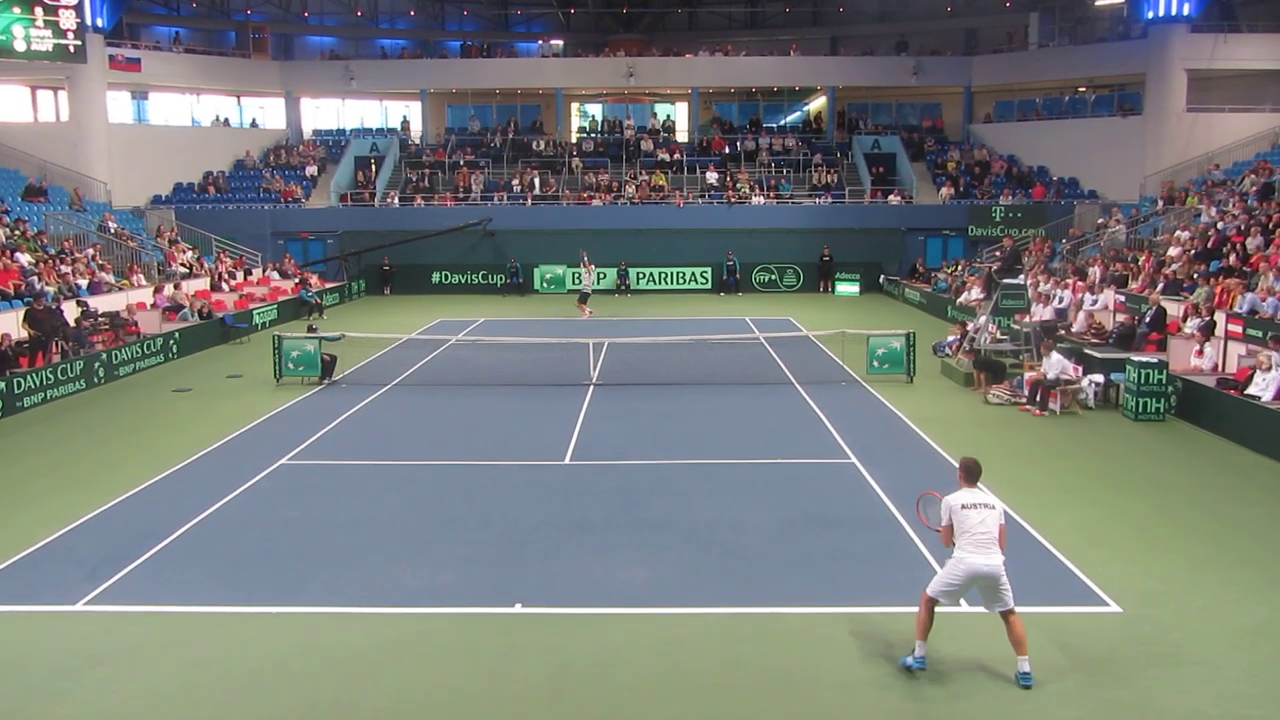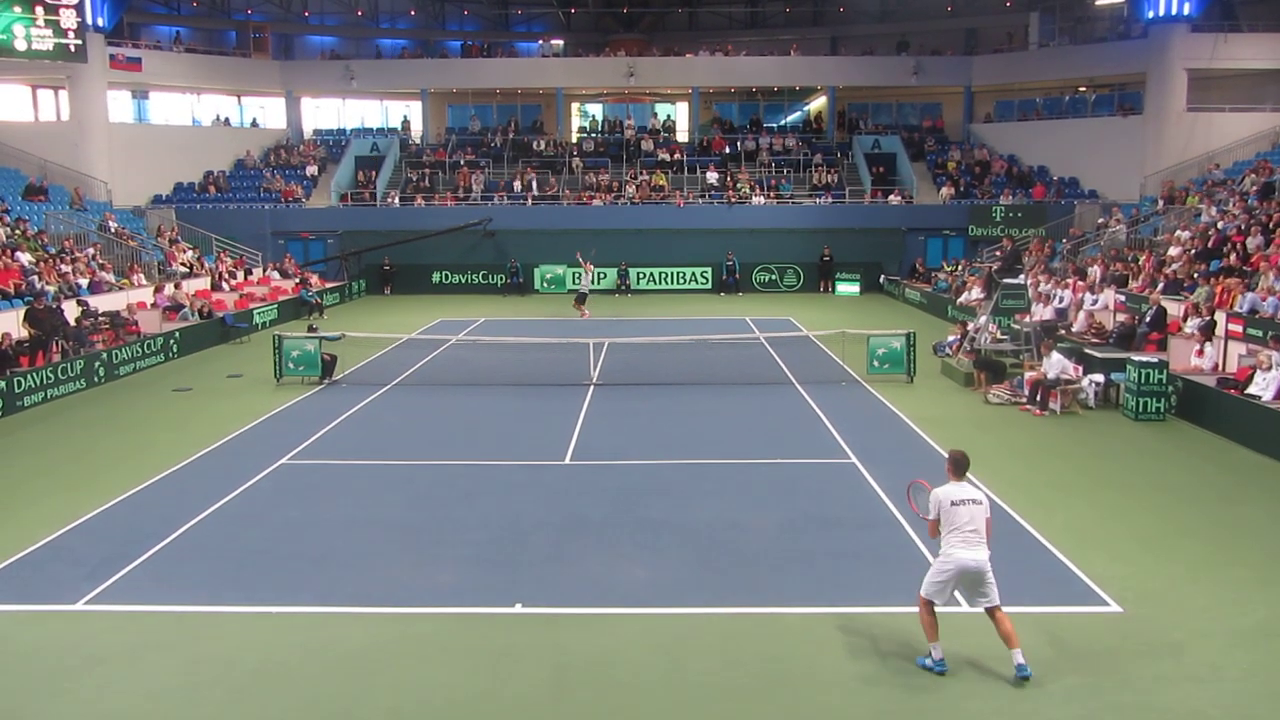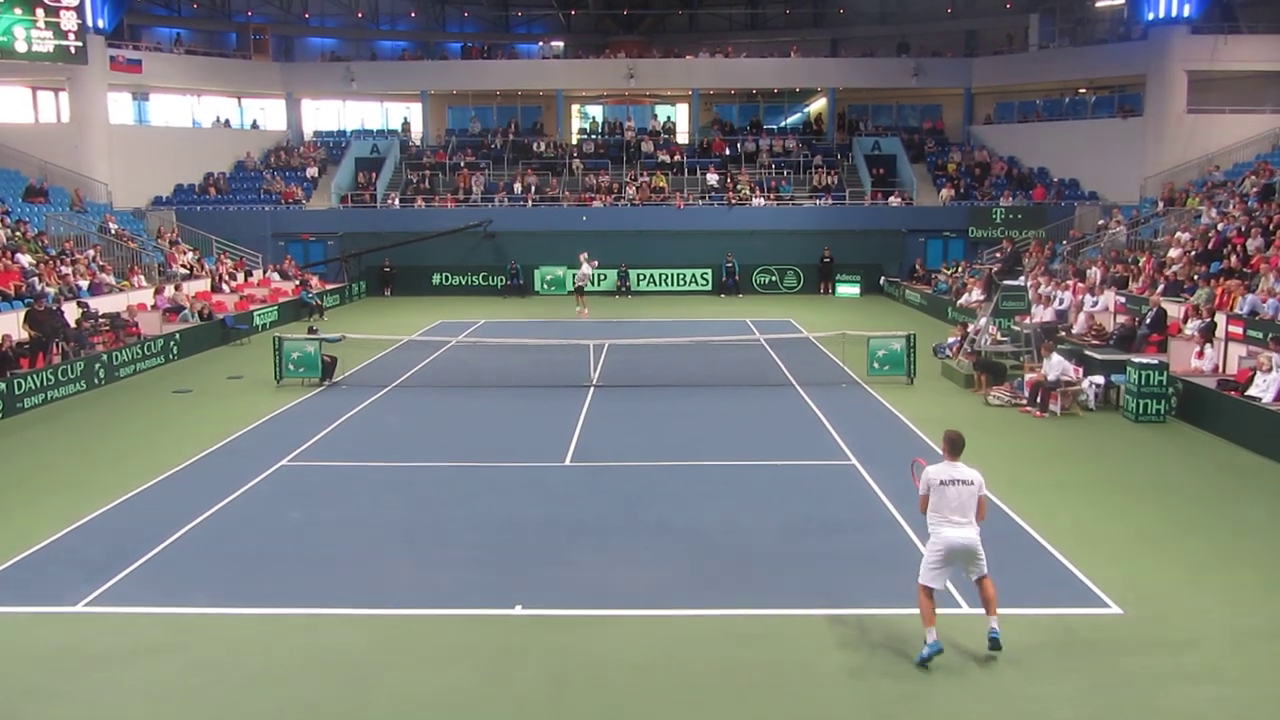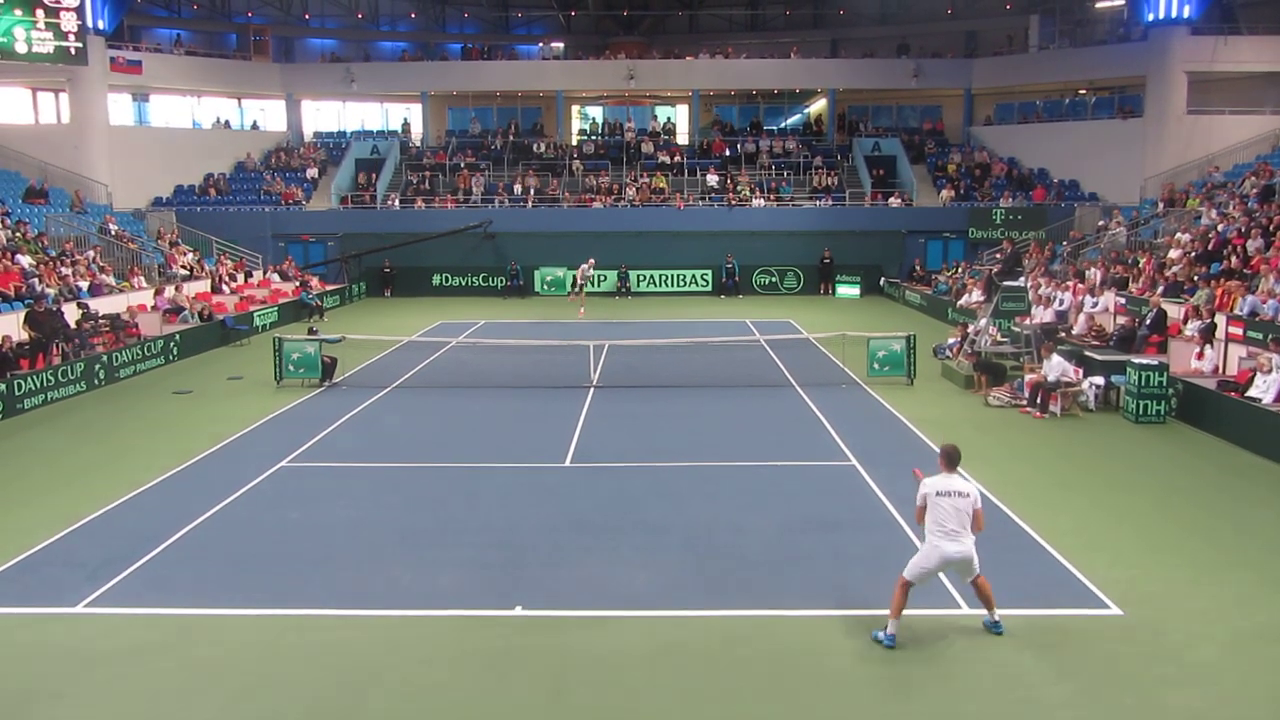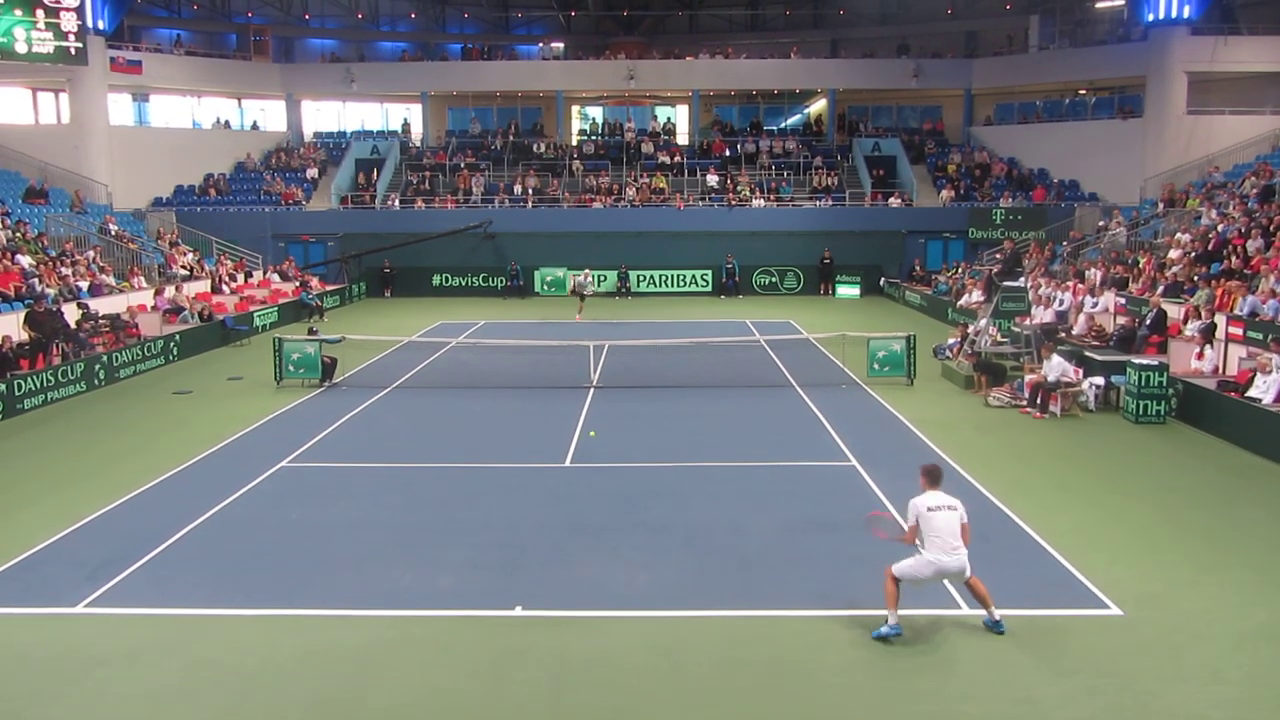
dt=0.2s
person 1, frame 1
left shoulder: (951, 500)
right shoulder: (994, 503)
left elbow: (947, 542)
right elbow: (1001, 544)
left hip: (964, 563)
right hip: (994, 565)
left knee: (927, 601)
right knee: (1010, 615)
left ankle: (919, 656)
right ankle: (1024, 670)
person 1, frame 2
left shoulder: (938, 493)
right shoulder: (980, 496)
left elbow: (932, 533)
right elbow: (985, 534)
left hip: (951, 559)
right hip: (980, 559)
left knee: (925, 602)
right knee: (995, 611)
left ankle: (937, 658)
right ankle: (1020, 663)
person 1, frame 3
left shoulder: (931, 472)
right shoulder: (975, 476)
left elbow: (923, 508)
right elbow: (981, 516)
left hip: (942, 539)
right hip: (970, 537)
left knee: (925, 590)
right knee: (984, 579)
left ankle: (931, 642)
right ankle: (993, 629)
person 1, frame 4
left shoulder: (927, 484)
right shoulder: (971, 489)
left elbow: (919, 519)
right elbow: (979, 527)
left hip: (936, 549)
right hip: (964, 548)
left knee: (903, 583)
right knee: (976, 578)
left ankle: (890, 633)
right ankle: (994, 621)
person 1, frame 5
left shoulder: (916, 503)
right shoulder: (956, 503)
left elbow: (911, 539)
right elbow: (965, 540)
left wrist: (905, 537)
left hip: (933, 563)
right hip: (959, 561)
left knee: (891, 574)
right knee: (969, 579)
left ankle: (892, 624)
right ankle: (995, 619)
